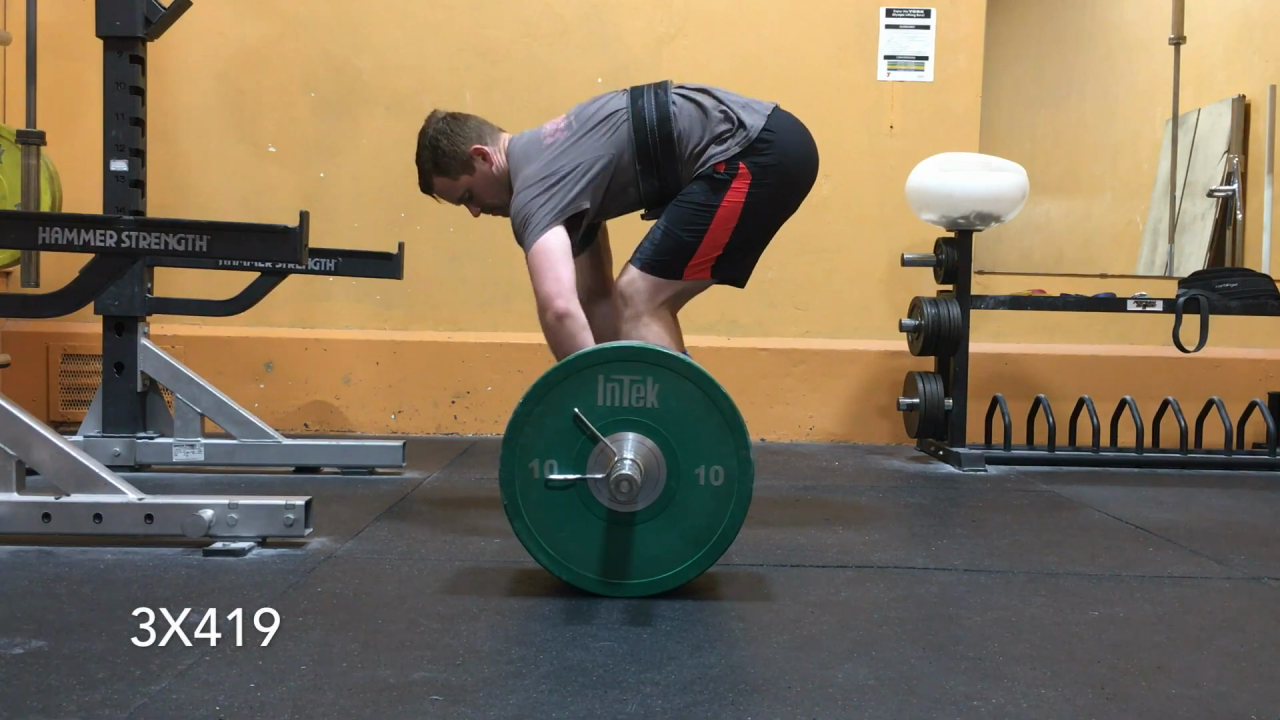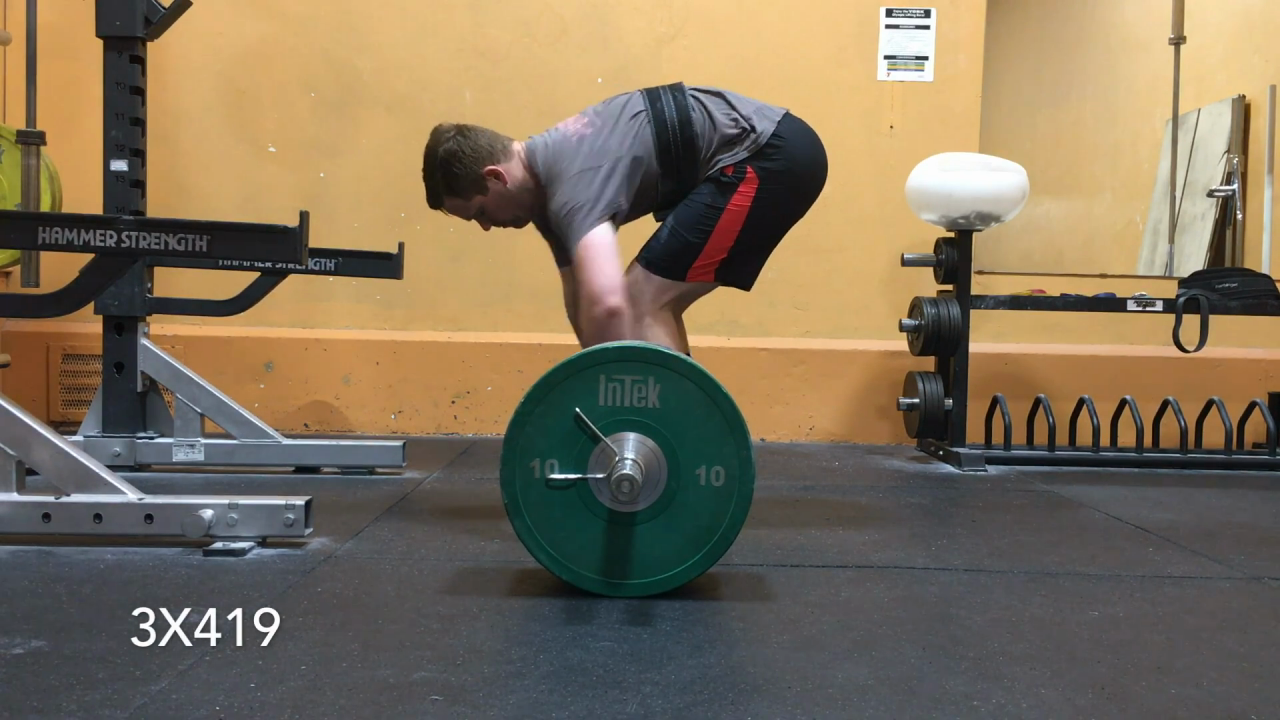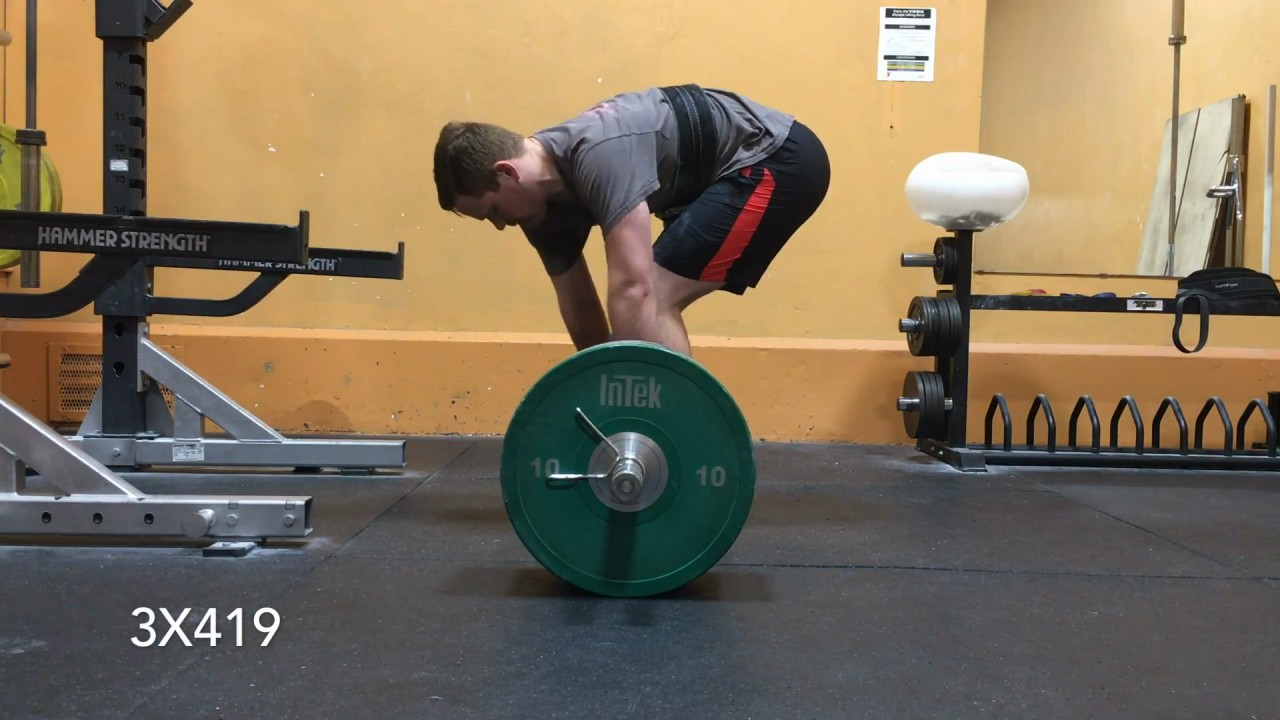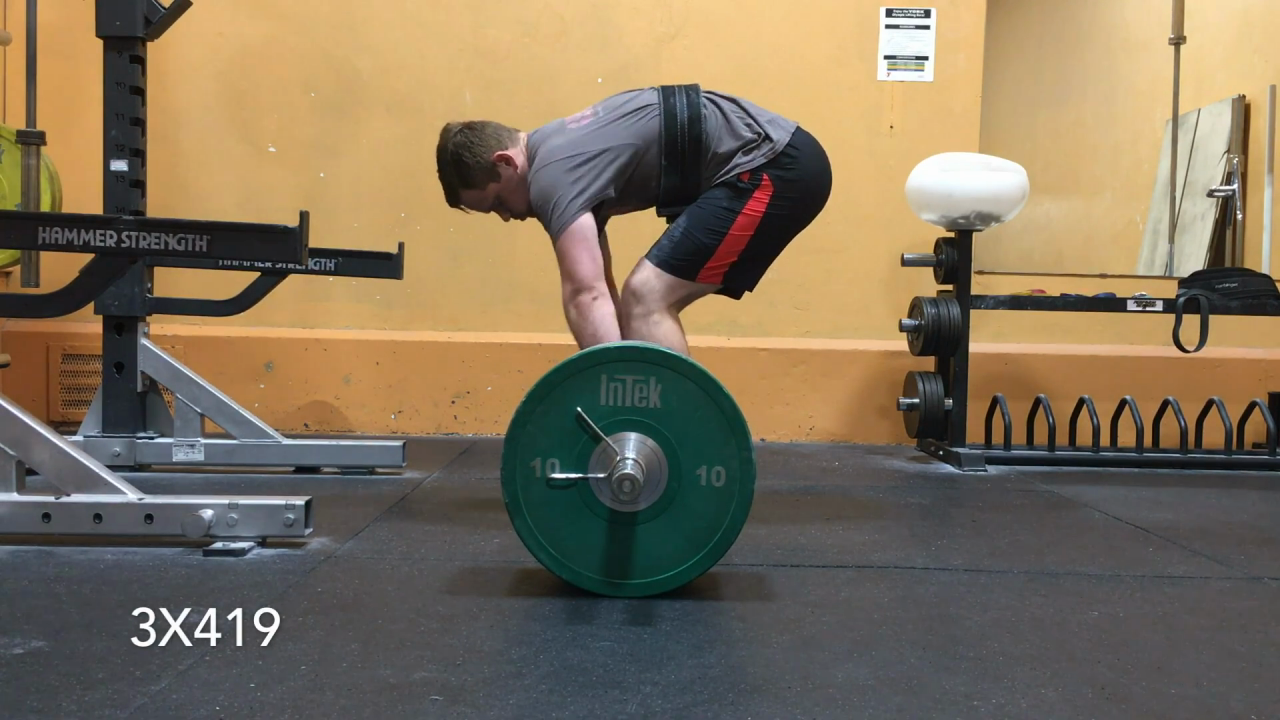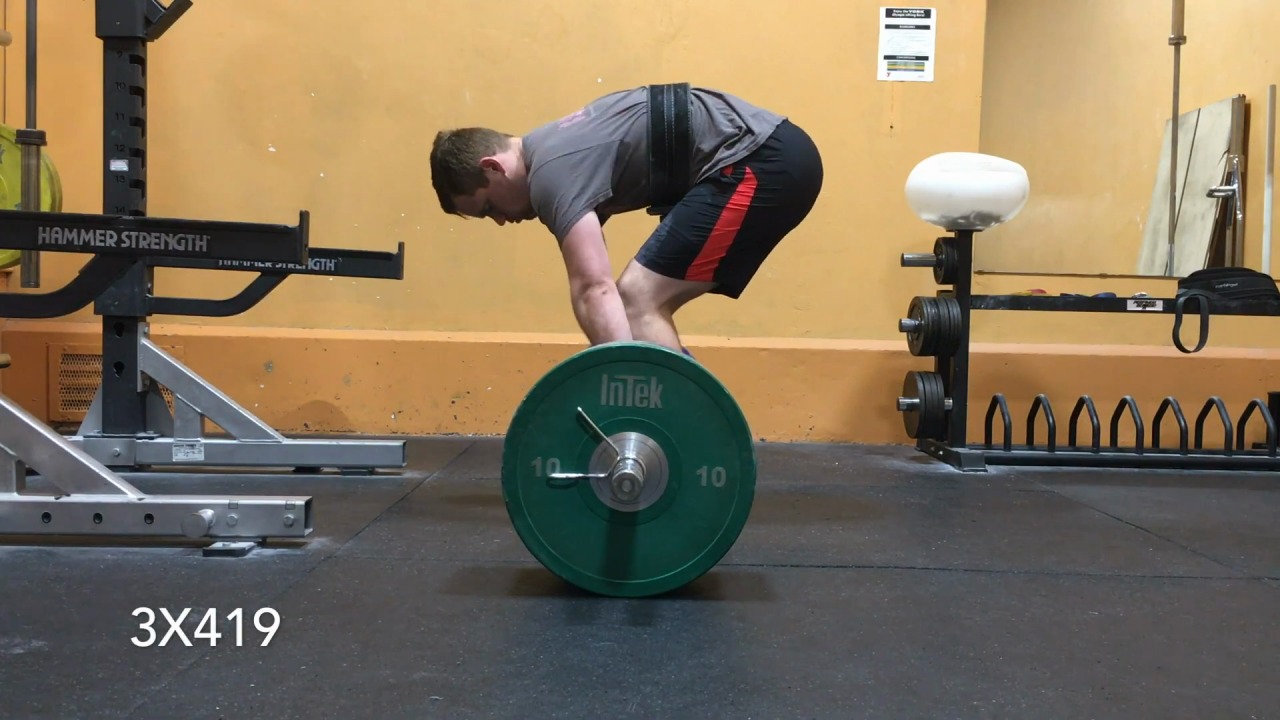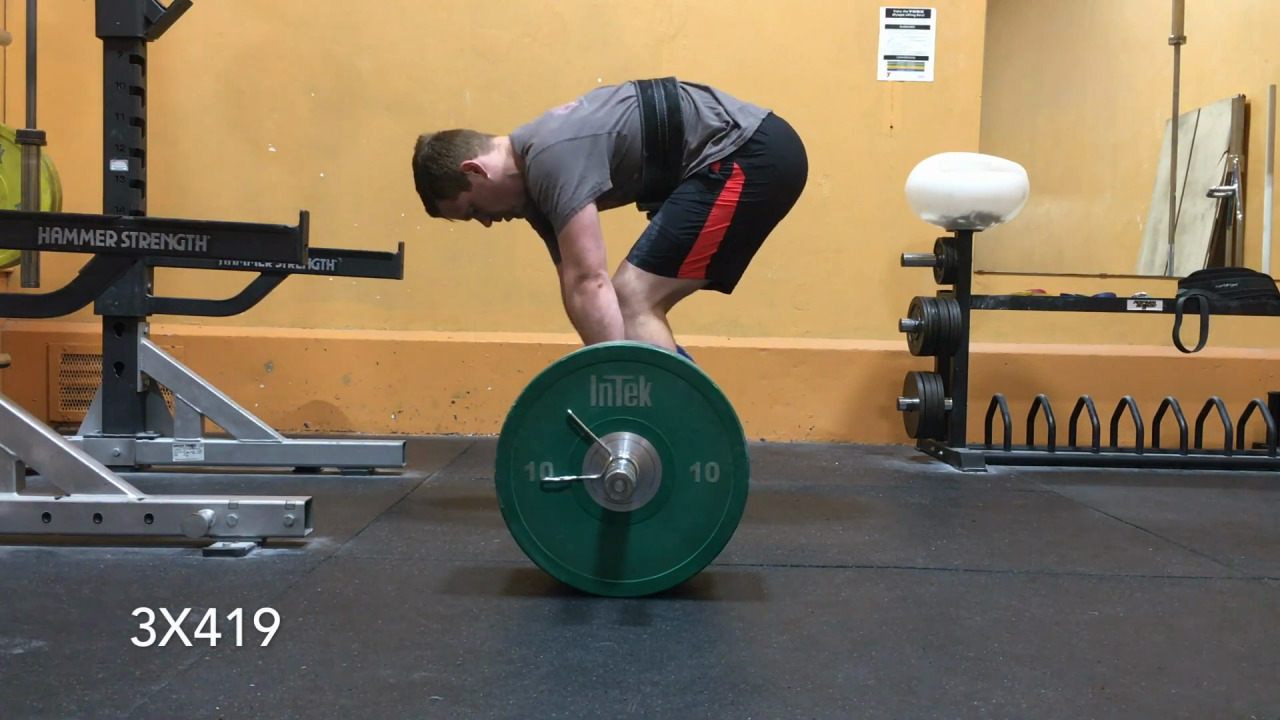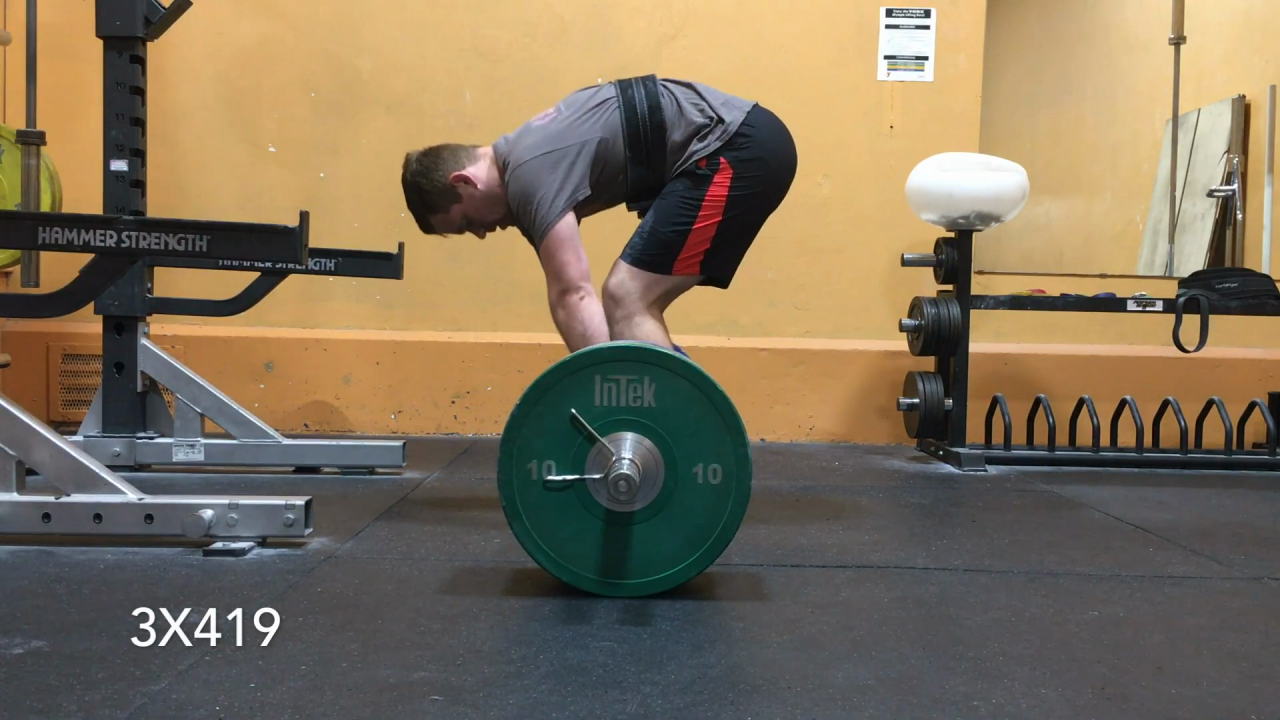
dt=0.4s
person 1, frame 1
left shoulder: (535, 186)
right shoulder: (561, 174)
left elbow: (559, 308)
right elbow: (596, 296)
left hip: (759, 152)
right hip: (769, 146)
left knee: (638, 299)
right knee: (648, 302)
person 1, frame 2
left shoulder: (570, 180)
right shoulder: (551, 173)
left elbow: (607, 304)
right elbow: (600, 299)
left hip: (770, 155)
right hip: (775, 151)
left knee: (644, 301)
right knee: (653, 304)
person 1, frame 3
left shoulder: (597, 156)
right shoulder: (545, 202)
left elbow: (633, 288)
right elbow: (579, 303)
left hip: (778, 159)
right hip: (763, 163)
left knee: (655, 303)
right knee: (656, 306)
person 1, frame 4
left shoulder: (552, 174)
right shoulder: (563, 161)
left elbow: (585, 294)
right elbow: (596, 293)
left hip: (776, 166)
right hip: (775, 163)
left knee: (646, 300)
right knee: (651, 301)
person 1, frame 5
left shoulder: (552, 172)
right shoulder: (561, 161)
left elbow: (593, 289)
right elbow: (596, 287)
left hip: (764, 160)
right hip: (774, 158)
left knee: (638, 299)
right knee: (643, 303)
person 1, frame 6
left shoulder: (549, 159)
right shoulder: (538, 181)
left elbow: (589, 282)
right elbow: (579, 284)
left hip: (752, 155)
right hip: (757, 154)
left knee: (633, 300)
right knee: (637, 302)
person 1, frame 7
left shoulder: (529, 175)
right shoulder: (529, 167)
left elbow: (571, 294)
right elbow: (572, 293)
left hip: (739, 148)
right hip: (747, 145)
left knee: (626, 299)
right knee: (633, 301)
